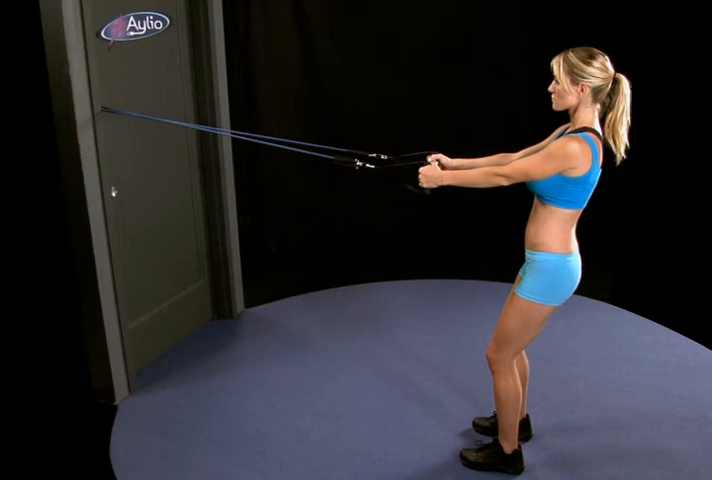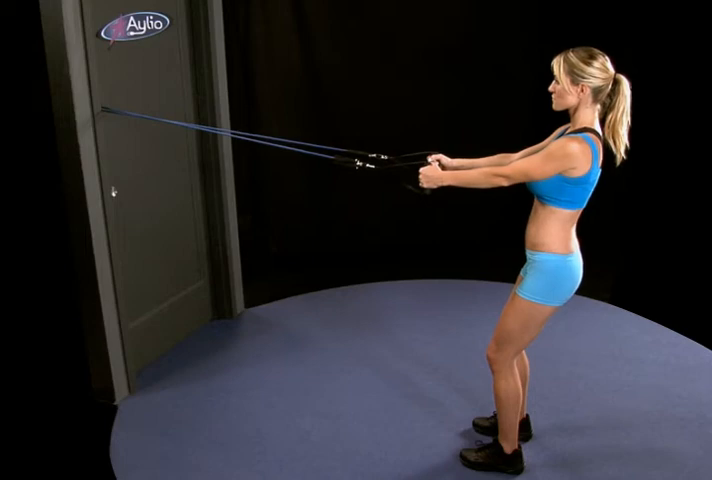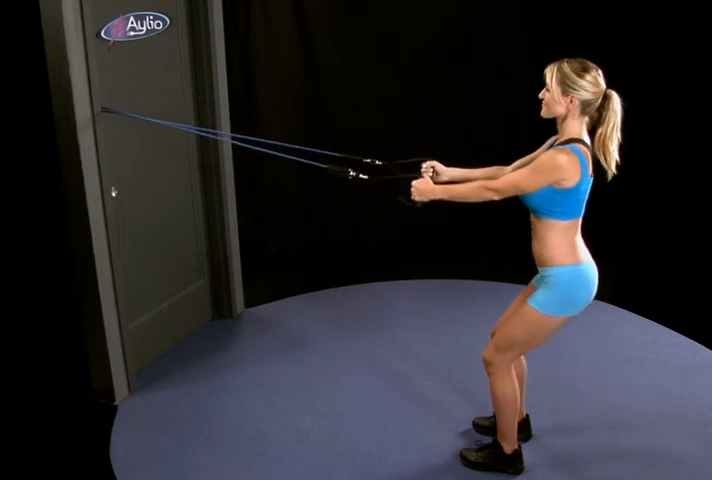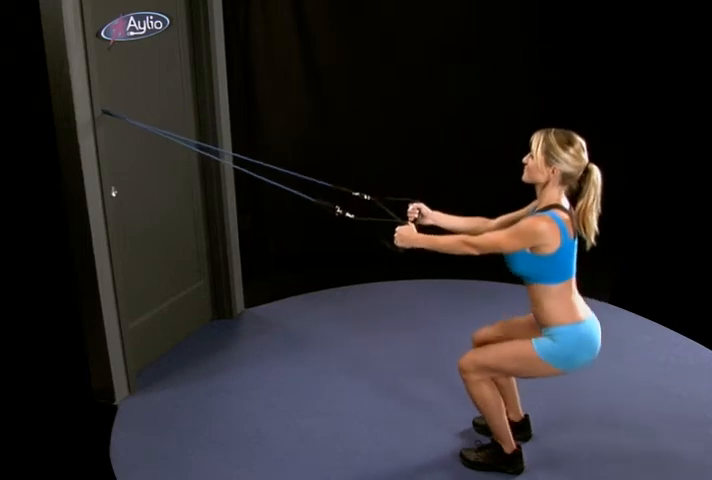
dt=0.5s
person 1, frame 1
left shoulder: (576, 148)
right shoulder: (572, 134)
left elbow: (503, 177)
right elbow: (514, 158)
left wrist: (443, 178)
right wrist: (455, 163)
left hip: (550, 269)
right hip: (546, 262)
left knee: (499, 355)
right knee: (510, 344)
left ankle: (507, 451)
right ankle: (516, 420)
person 1, frame 2
left shoulder: (576, 147)
right shoulder: (572, 134)
left elbow: (504, 176)
right elbow: (513, 159)
left wrist: (443, 179)
right wrist: (454, 163)
left hip: (551, 268)
right hip: (548, 262)
left knee: (499, 355)
right knee: (511, 345)
left ankle: (507, 451)
right ankle: (516, 420)
person 1, frame 3
left shoulder: (563, 159)
right shoulder: (564, 145)
left elbow: (494, 190)
right elbow: (506, 172)
left wrist: (435, 192)
right wrist: (449, 173)
left hip: (566, 282)
right hip: (562, 274)
left knee: (496, 357)
right knee: (504, 338)
left ankle: (507, 452)
right ankle: (516, 420)
person 1, frame 4
left shoulder: (543, 226)
right shoulder: (549, 209)
left elbow: (475, 246)
right elbow: (490, 226)
left wrist: (417, 240)
right wrist: (434, 217)
left hip: (568, 340)
right hip: (564, 326)
left knee: (471, 366)
right knee: (483, 340)
left ankle: (507, 452)
right ankle: (516, 420)
